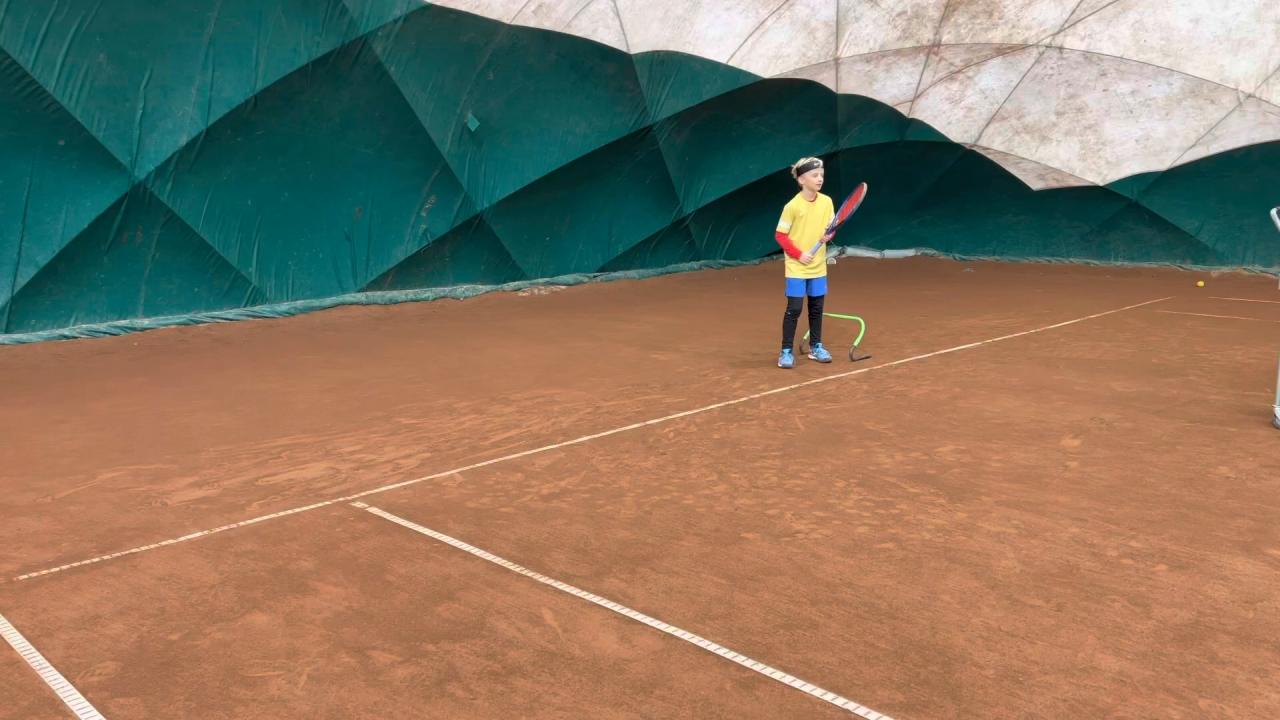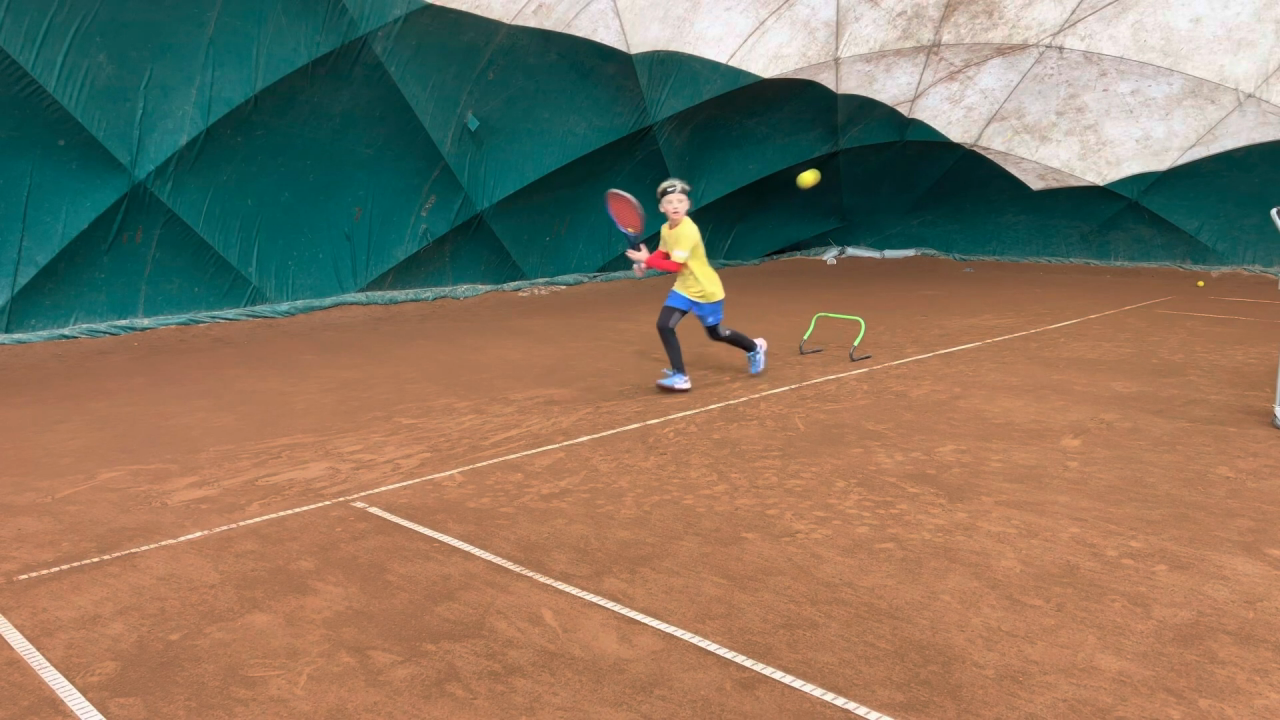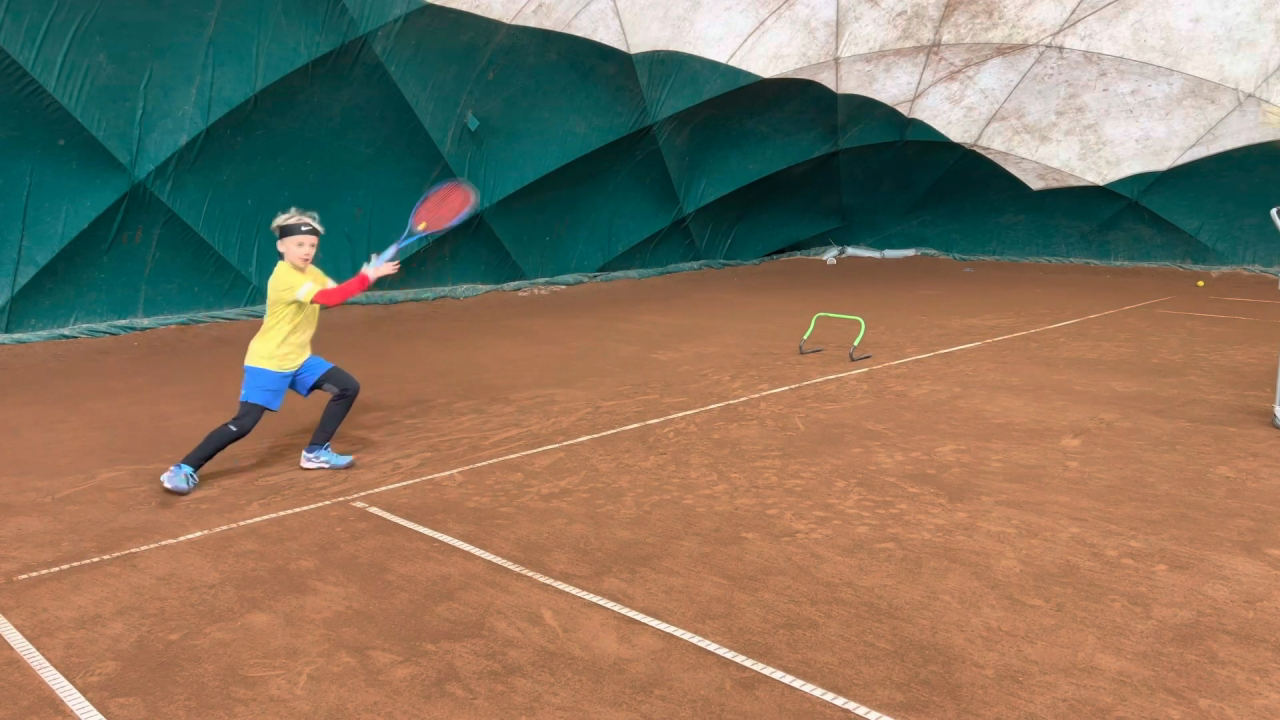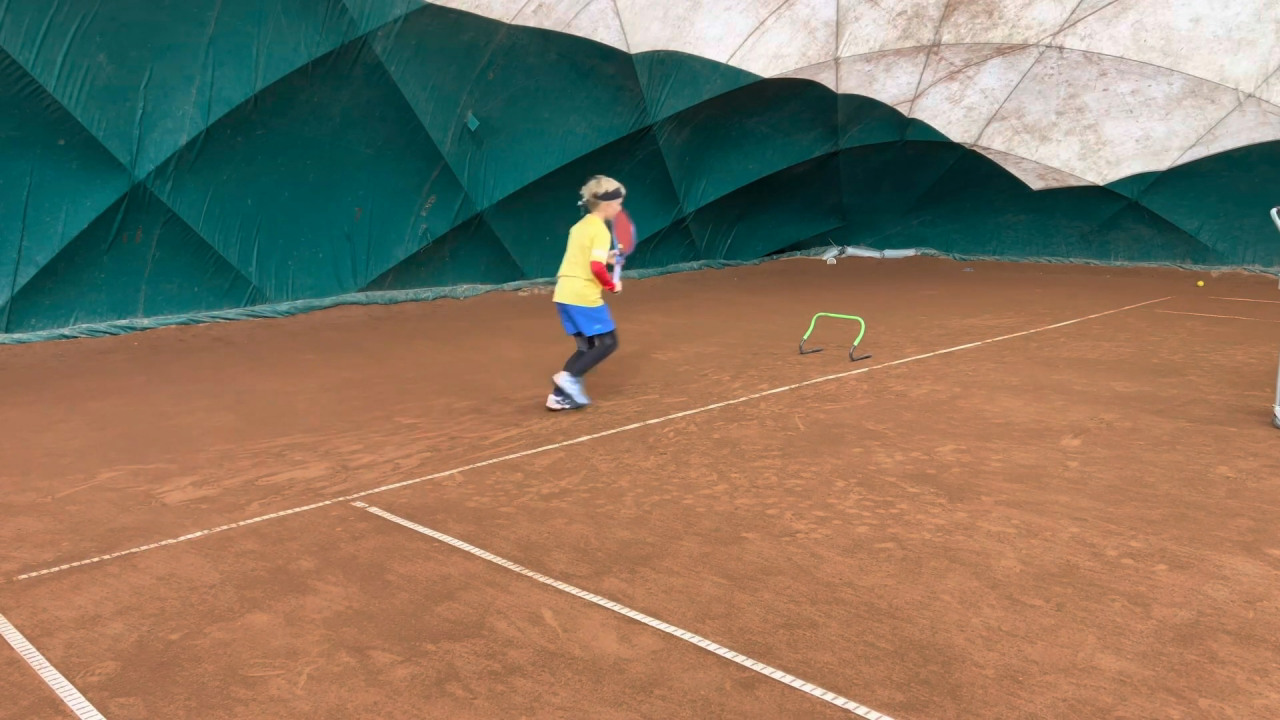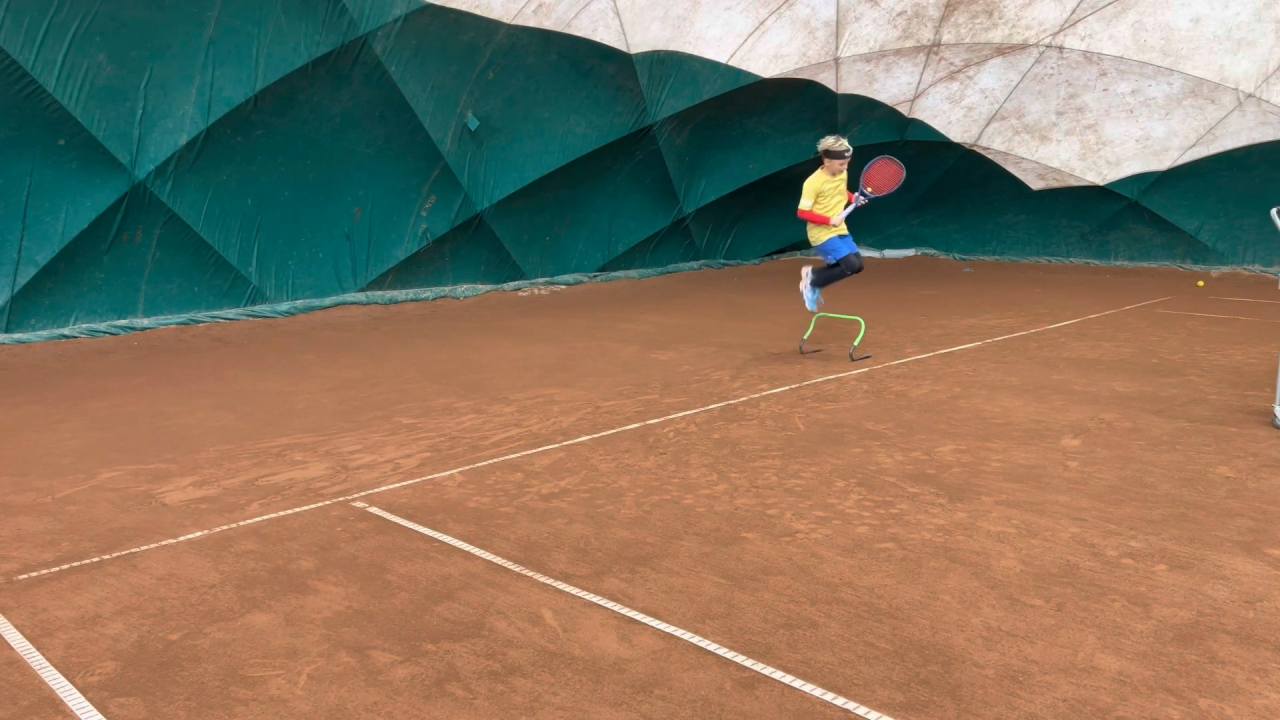
dt=1s
person 1, frame 1
left shoulder: (827, 202)
right shoulder: (792, 206)
right elbow: (780, 235)
left wrist: (829, 235)
right wrist: (798, 254)
left hip: (818, 267)
right hip: (797, 267)
left knee: (816, 307)
right knee: (794, 309)
left ankle: (816, 347)
right ankle: (786, 351)
person 1, frame 2
left shoulder: (687, 231)
right shoulder: (666, 229)
left elbow: (675, 266)
left wrist: (647, 259)
right wrist: (644, 258)
left hip: (706, 289)
right hip: (684, 287)
left knee: (716, 333)
right knee: (664, 325)
left ankle: (754, 348)
right ankle: (679, 375)
person 1, frame 3
left shoulder: (310, 272)
right shoulder: (283, 276)
left elbow: (335, 294)
right elbow: (325, 298)
left wrist: (369, 277)
right wrist: (365, 277)
left hip: (299, 359)
right hip: (267, 363)
left knee: (347, 388)
right knee: (244, 424)
left ankle: (316, 452)
right ankle: (182, 468)
person 1, frame 4
left shoulder: (578, 227)
right shoulder: (600, 231)
right elbow: (596, 267)
left wrist: (605, 259)
right wrist: (611, 284)
left hip: (564, 295)
right hip: (585, 297)
left knee: (586, 347)
right knee: (608, 343)
left ankle: (560, 396)
right ankle: (570, 377)
person 1, frame 5
left shoulder: (842, 175)
right shoulder: (813, 182)
right elbow: (803, 212)
left wrist: (853, 198)
right wrist: (828, 220)
left hip: (840, 231)
right hip: (822, 234)
left knee: (857, 265)
right knee: (852, 266)
left ankle: (813, 275)
right ankle: (813, 279)
